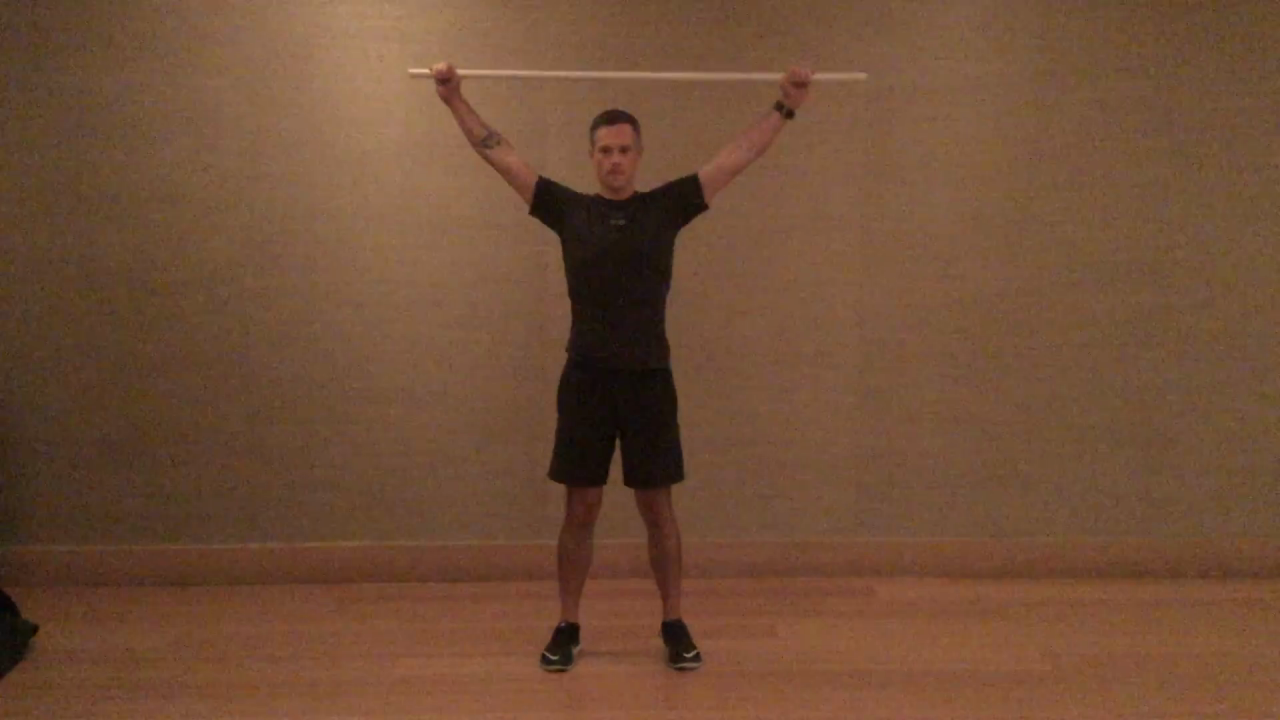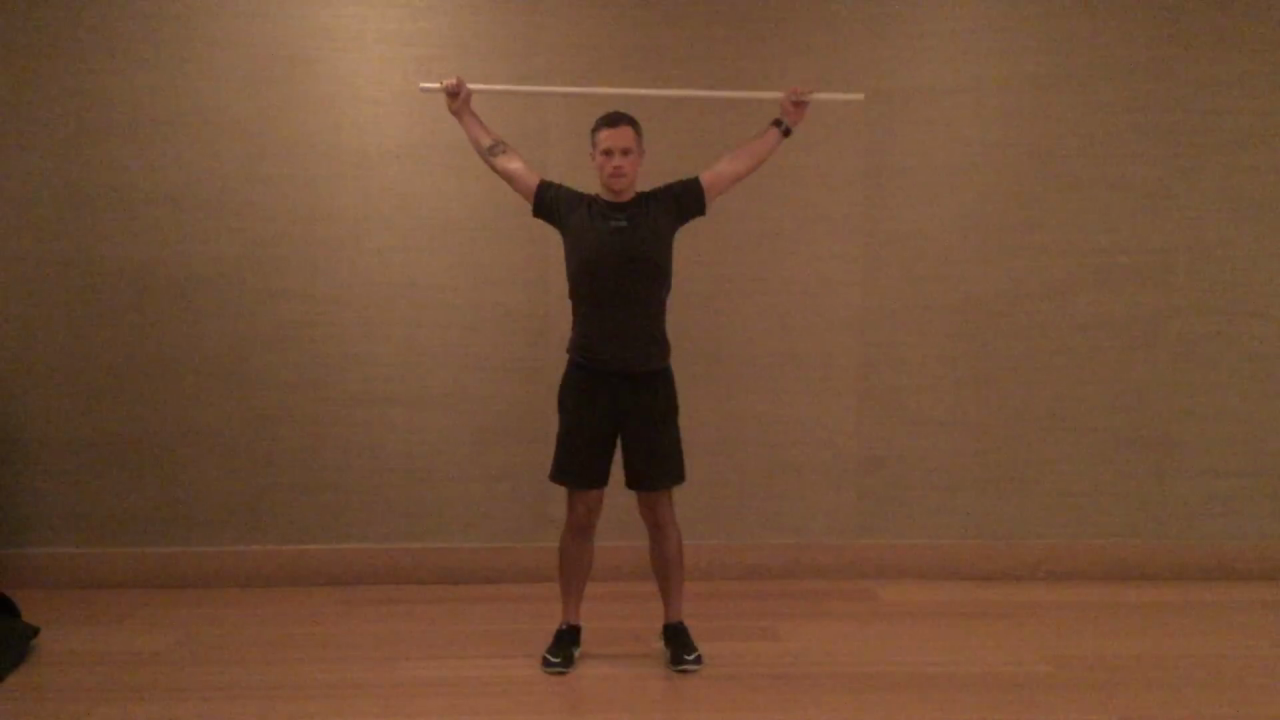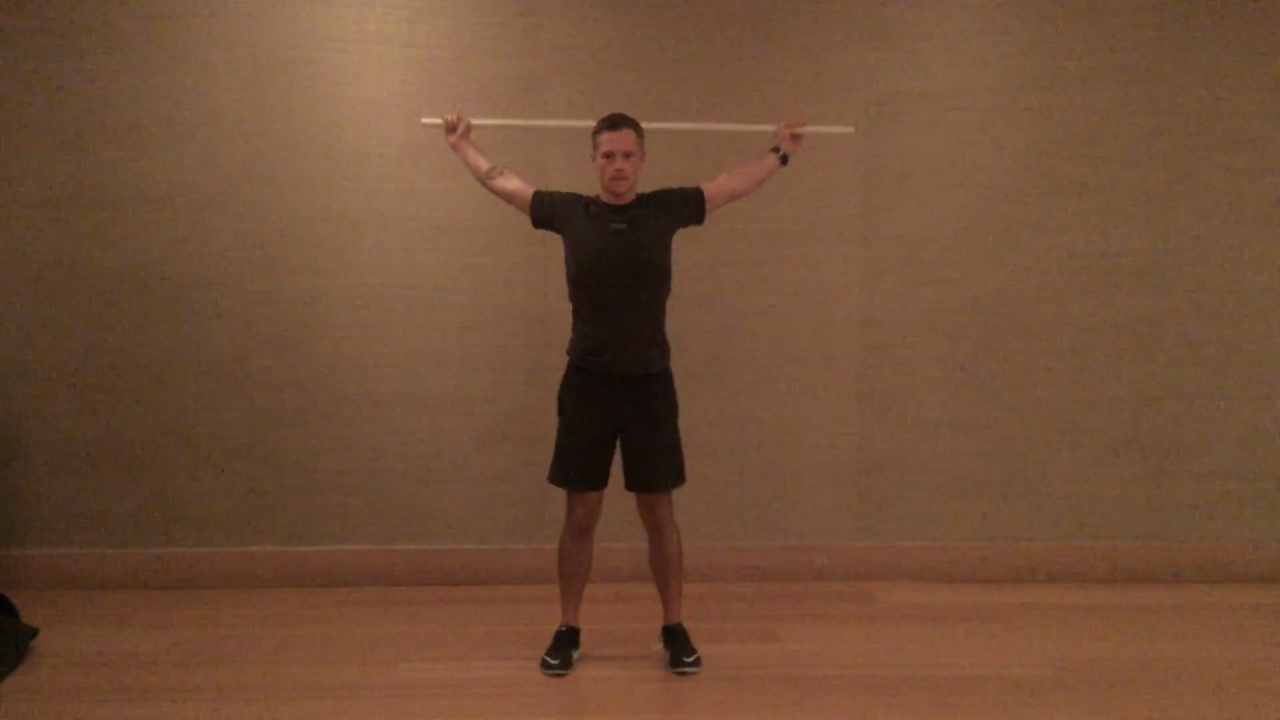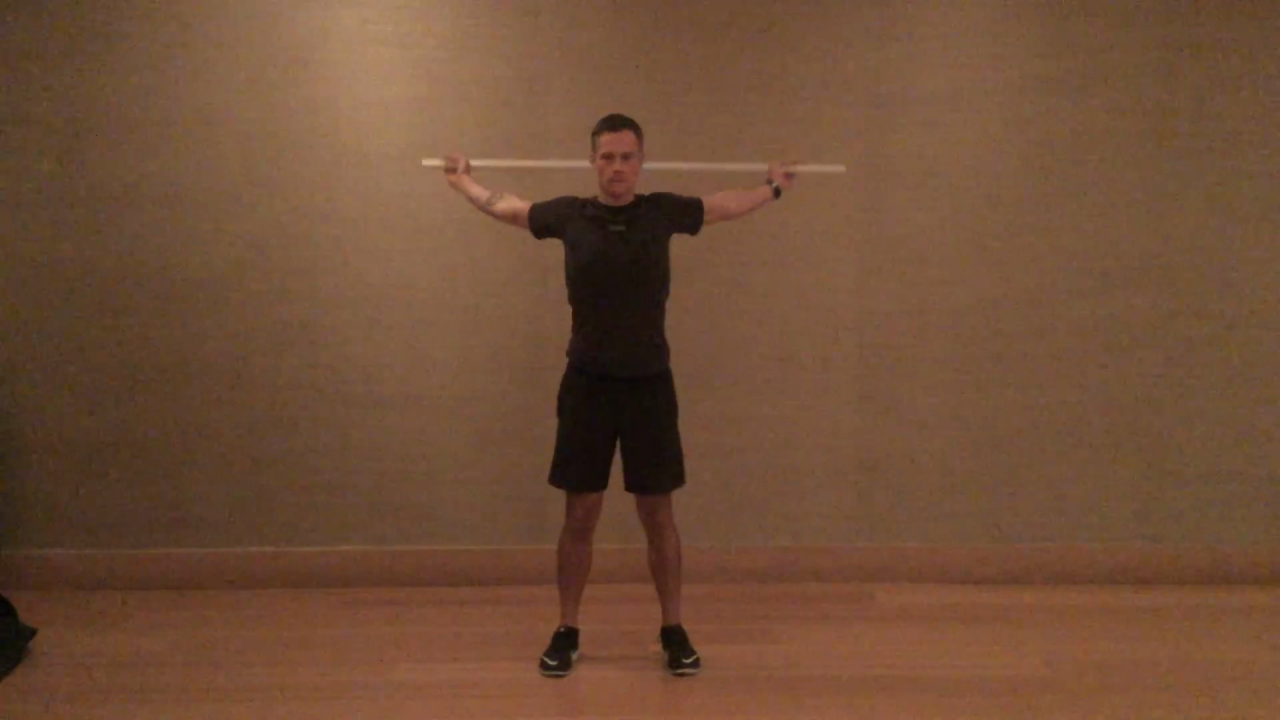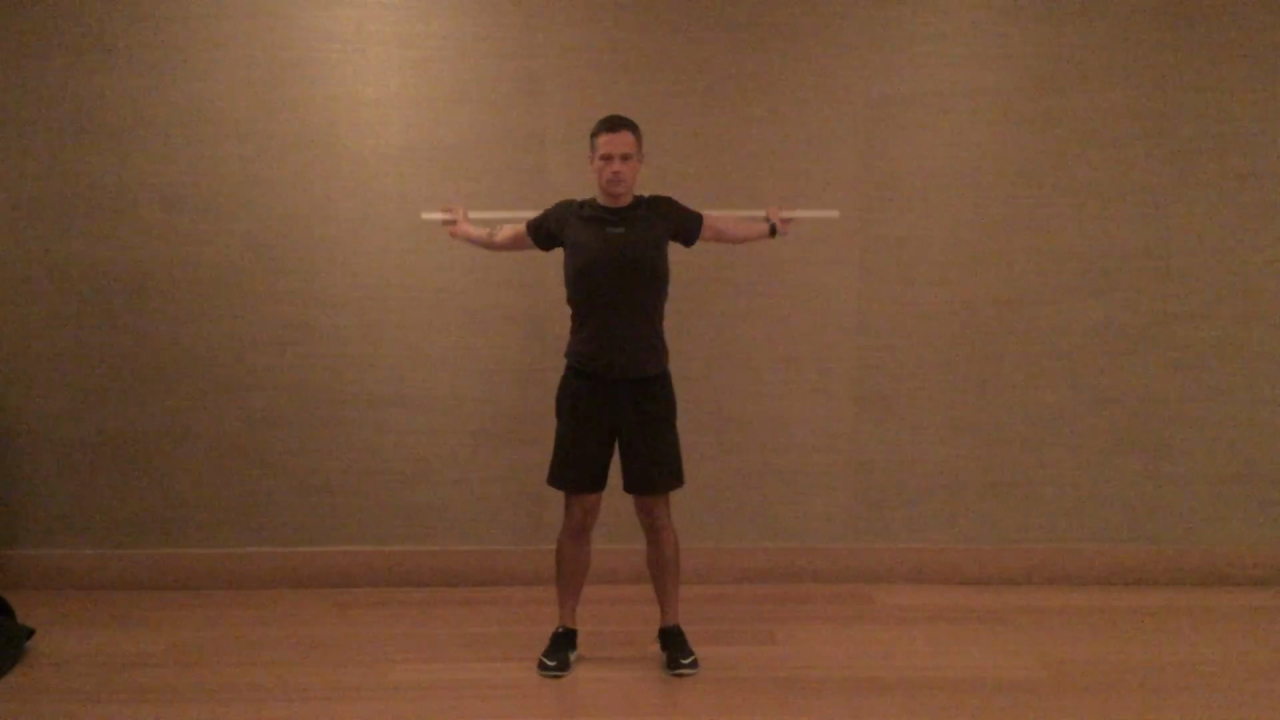
dt=0.2s
person 1, frame 1
left shoulder: (667, 207)
right shoulder: (567, 210)
left elbow: (735, 157)
right elbow: (500, 154)
left wrist: (785, 105)
right wrist: (454, 99)
left hip: (649, 379)
right hip: (586, 380)
left knee: (658, 510)
right knee: (580, 510)
left ankle: (674, 624)
right ankle: (567, 627)
person 1, frame 2
left shoulder: (667, 206)
right shoulder: (569, 209)
left elbow: (733, 167)
right elbow: (504, 160)
left wrist: (783, 124)
right wrist: (463, 113)
left hip: (650, 382)
right hip: (587, 382)
left knee: (659, 512)
right knee: (580, 512)
left ankle: (675, 627)
right ankle: (568, 629)
person 1, frame 3
left shoulder: (666, 209)
right shoulder: (569, 212)
left elbow: (731, 184)
right elbow: (503, 183)
left wrist: (779, 154)
right wrist: (464, 145)
left hip: (650, 384)
right hip: (587, 384)
left knee: (659, 513)
right knee: (580, 513)
left ankle: (674, 630)
right ankle: (567, 631)
person 1, frame 4
left shoulder: (664, 211)
right shoulder: (569, 214)
left elbow: (724, 205)
right elbow: (507, 208)
left wrist: (772, 187)
right wrist: (465, 182)
left hip: (650, 385)
right hip: (586, 385)
left knee: (658, 514)
right knee: (579, 514)
left ankle: (673, 630)
right ankle: (567, 631)
person 1, frame 5
left shoulder: (662, 214)
right shoulder: (567, 217)
left elbow: (718, 227)
right elbow: (511, 236)
left wrist: (768, 228)
right wrist: (467, 230)
left hip: (649, 386)
right hip: (585, 386)
left knee: (656, 515)
right knee: (578, 515)
left ankle: (671, 631)
right ankle: (565, 632)
